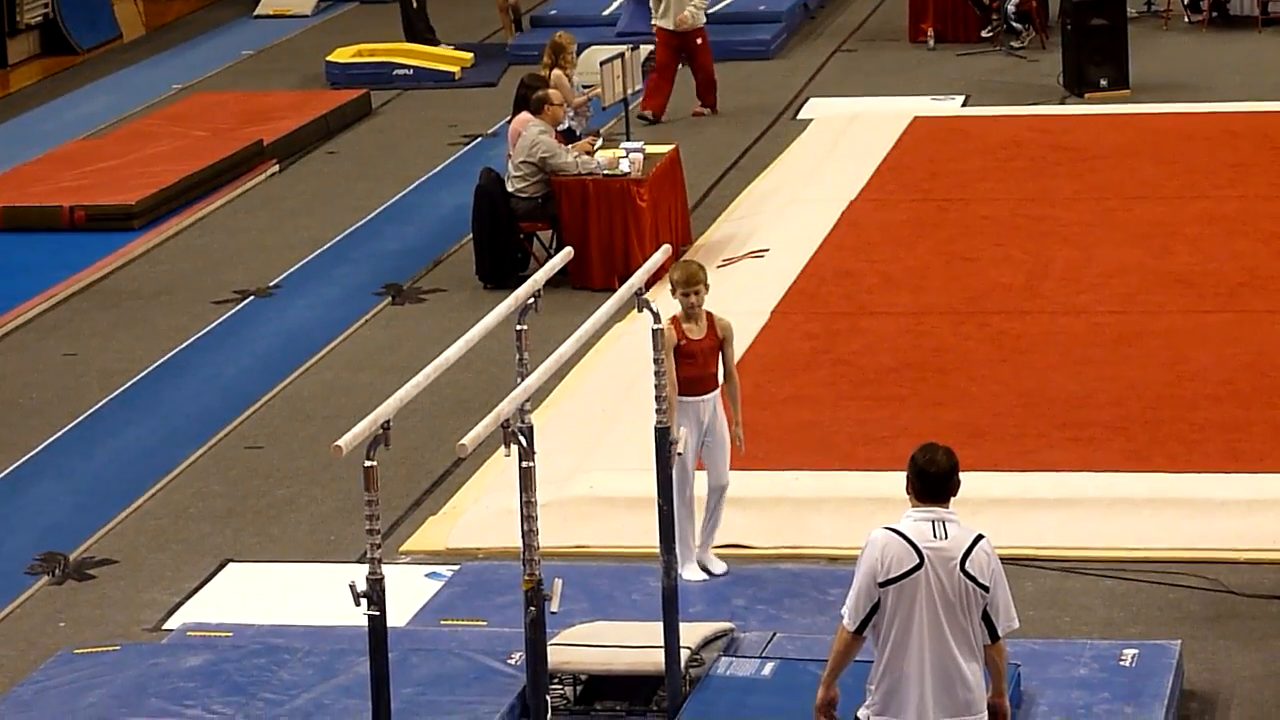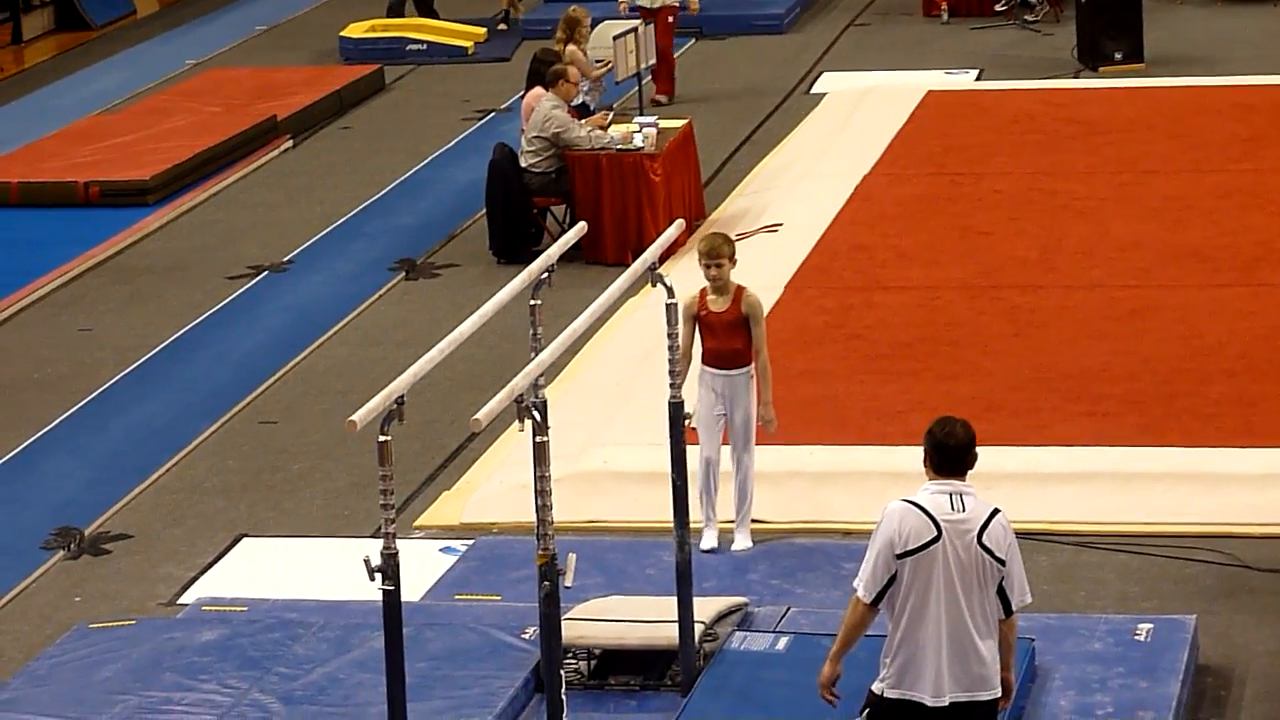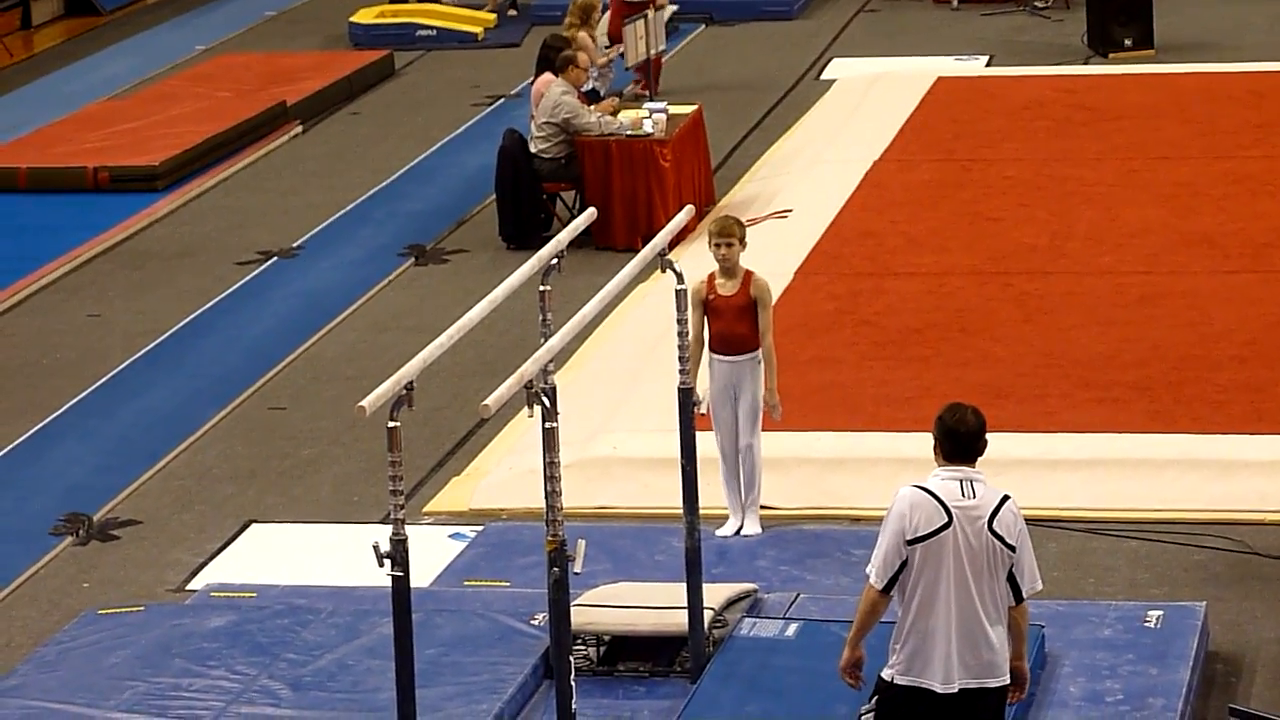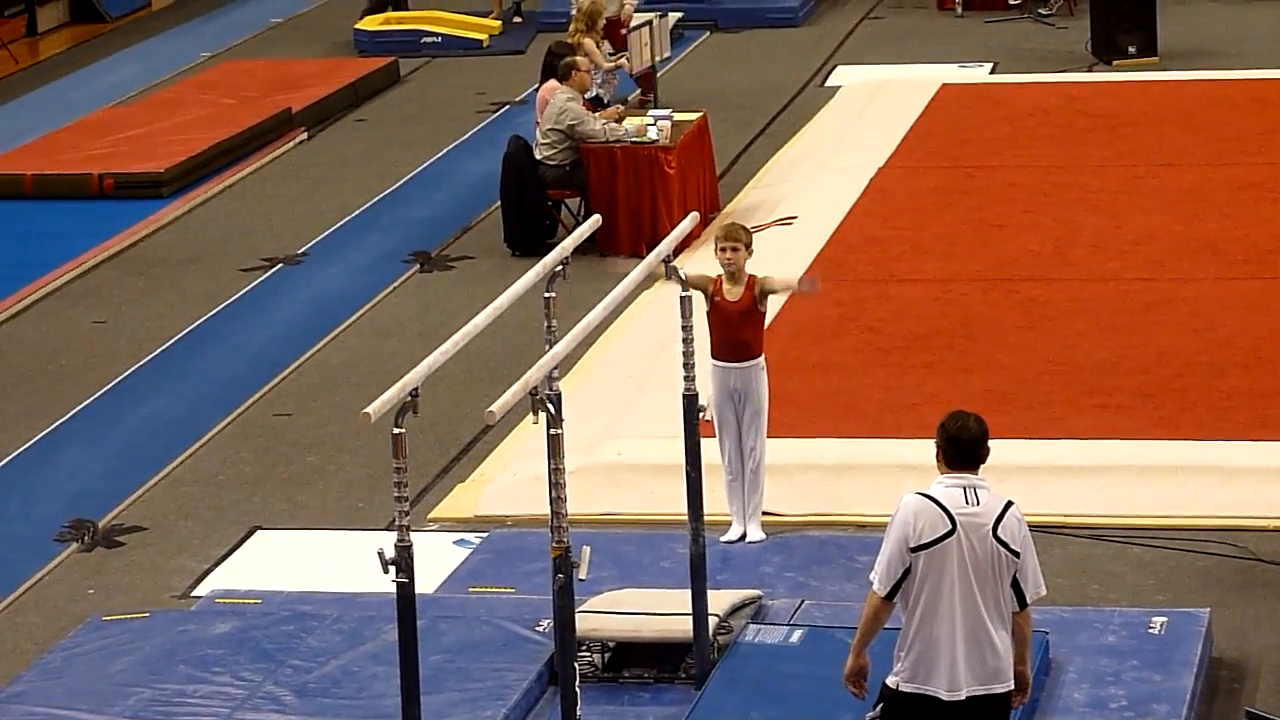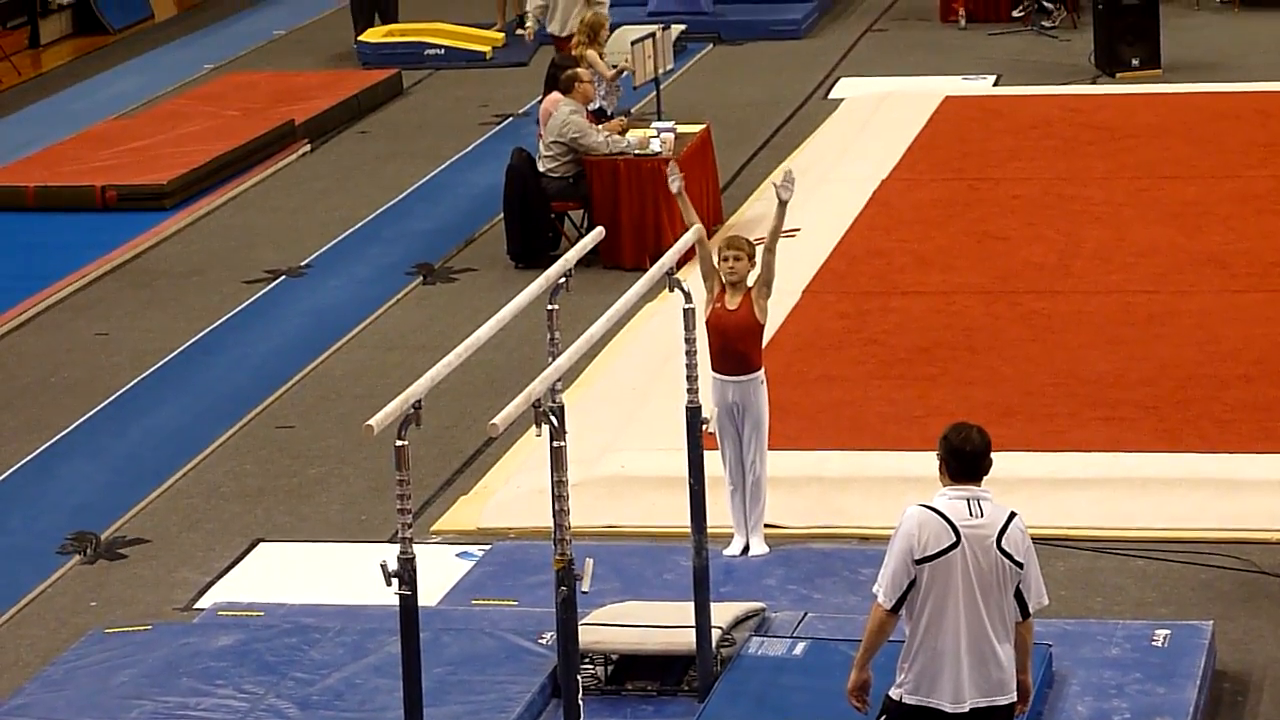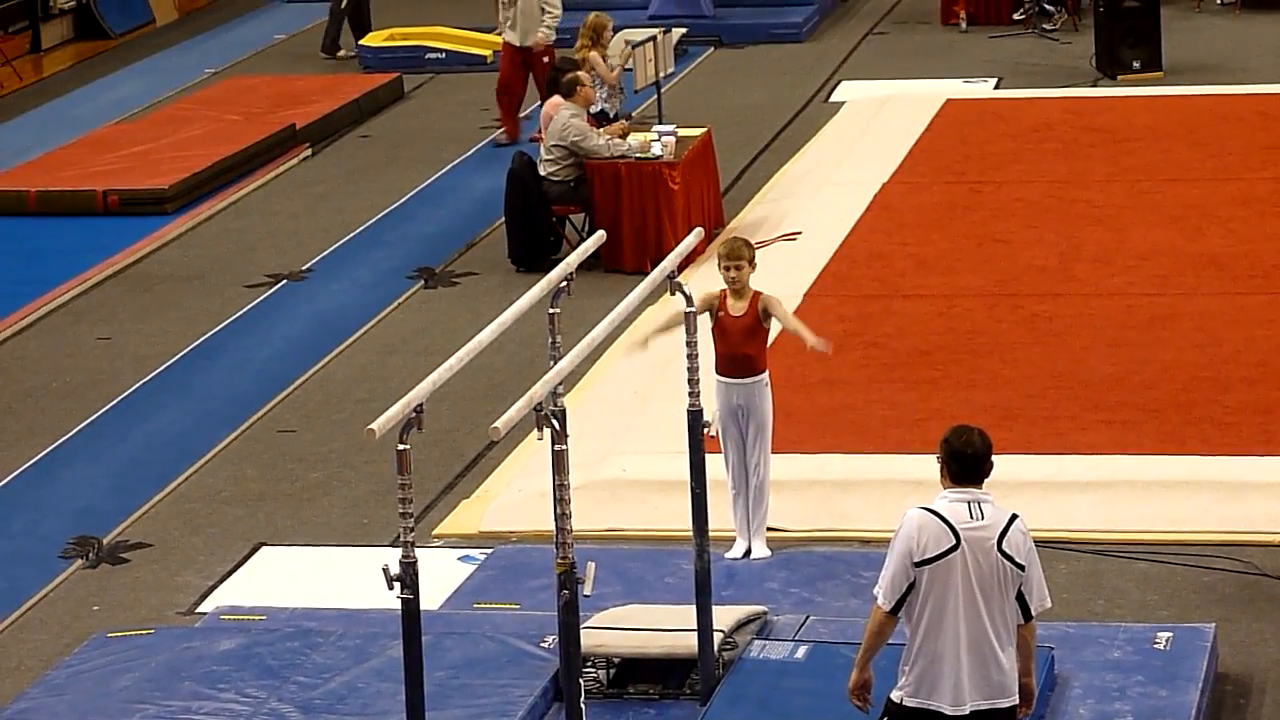
dt=0.4s
person 1, frame 1
left shoulder: (721, 326)
right shoulder: (669, 332)
left elbow: (731, 375)
right elbow: (669, 385)
left wrist: (737, 422)
right wrist: (670, 433)
left hip: (713, 405)
right hip: (684, 409)
left knee: (720, 481)
right knee: (683, 486)
left ankle: (705, 548)
right ankle: (686, 559)
person 1, frame 2
left shoulder: (749, 302)
right shoulder: (693, 304)
left elbow: (761, 353)
right elbow: (684, 352)
left wrist: (767, 401)
left hip: (742, 381)
right hip: (710, 381)
left knee: (743, 456)
right knee: (708, 456)
left ankle: (742, 526)
right ankle: (709, 524)
person 1, frame 3
left shoulder: (757, 286)
right shoulder: (702, 289)
left elbow: (767, 338)
right elbow: (697, 340)
left wrist: (771, 388)
right wrist: (690, 385)
left hip: (749, 367)
right hip: (719, 367)
left knee: (748, 443)
right knee: (726, 445)
left ankle: (751, 512)
right ankle: (735, 512)
person 1, frame 4
left shoulder: (759, 286)
right shoulder: (709, 286)
left elbow: (782, 284)
left wrist: (800, 284)
left hip: (752, 372)
right hip: (720, 373)
left knee: (753, 449)
right knee: (730, 451)
left ankle: (753, 520)
right ankle: (737, 520)
person 1, frame 5
left shoulder: (758, 296)
right shoulder: (713, 291)
left elbow: (770, 247)
right elbow: (700, 240)
left wrist: (782, 205)
right wrist: (680, 194)
left hip: (751, 387)
right hip: (721, 387)
left knee: (754, 464)
right knee: (731, 465)
left ankle: (756, 534)
right ankle: (739, 533)
person 1, frame 6
left shoulder: (763, 305)
right shoulder: (714, 299)
left elbow: (788, 320)
right elbow: (682, 313)
left wrist: (810, 337)
right wrist: (652, 333)
left hip: (755, 388)
right hip: (726, 388)
left knee: (757, 466)
right knee: (734, 467)
left ankle: (758, 536)
right ankle: (742, 535)
person 2, frame 1
left shoulder: (883, 543)
right shoulder: (980, 549)
left elbow: (854, 629)
right elbow: (993, 637)
left wrist: (827, 683)
right wrist: (999, 693)
person 2, frame 2
left shoulder: (901, 515)
right shoulder: (996, 523)
left elbow: (867, 600)
right elbow: (1007, 612)
left wrist: (834, 659)
right wrist: (1006, 669)
left hip: (907, 682)
right hip: (977, 684)
person 2, frame 3
left shoulder: (910, 502)
right shoulder: (1006, 510)
left elbow: (880, 588)
right elbow: (1017, 599)
left wrist: (853, 646)
right wrist: (1018, 658)
left hip: (917, 668)
right hip: (986, 671)
person 2, frame 4
left shoulder: (914, 509)
right shoulder: (1009, 516)
left elbow: (883, 596)
right elbow: (1021, 605)
left wrist: (857, 653)
right wrist: (1021, 664)
left hip: (921, 676)
right hip: (990, 678)
person 2, frame 5
left shoulder: (918, 521)
right shoulder: (1012, 527)
left elbow: (888, 608)
right elbow: (1023, 616)
left wrist: (860, 667)
right wrist: (1022, 673)
left hip: (924, 690)
right hip: (993, 690)
person 2, frame 6
left shoulder: (918, 524)
right shoulder: (1014, 529)
left elbow: (887, 610)
right elbow: (1026, 617)
left wrist: (861, 666)
right wrist: (1026, 675)
left hip: (925, 692)
right hip: (995, 693)
